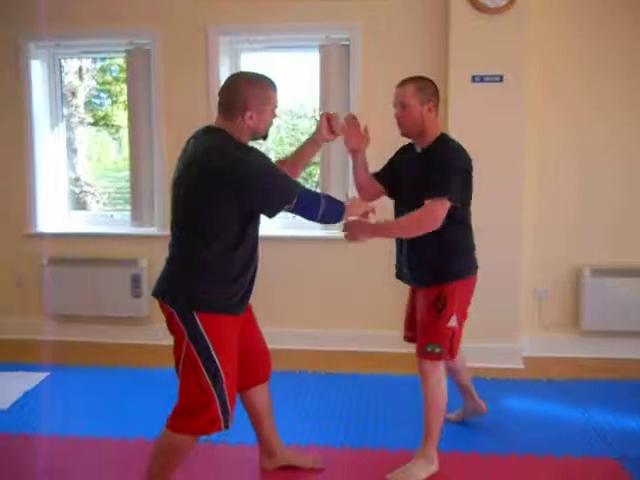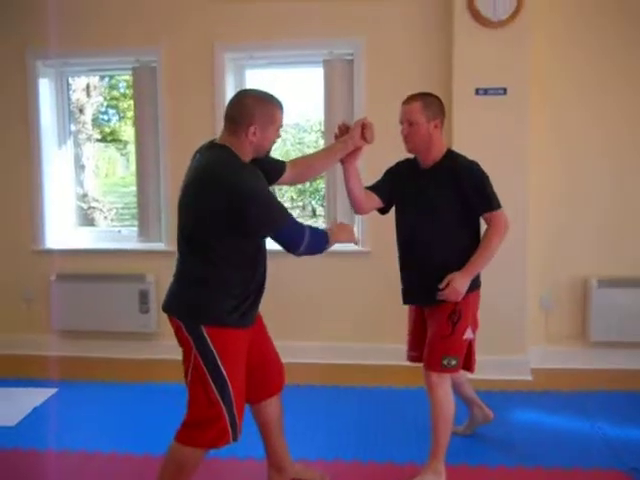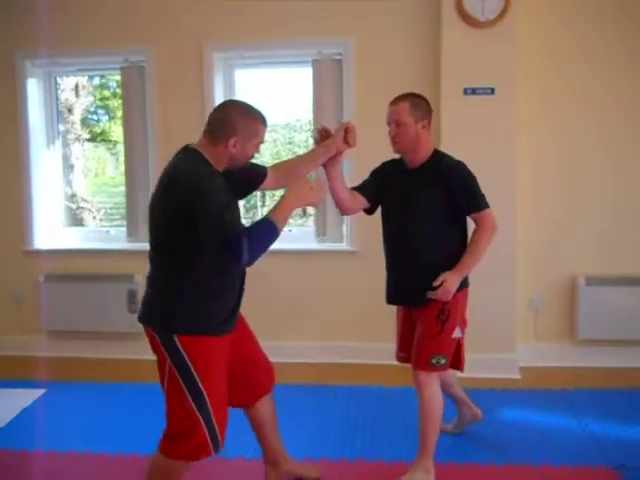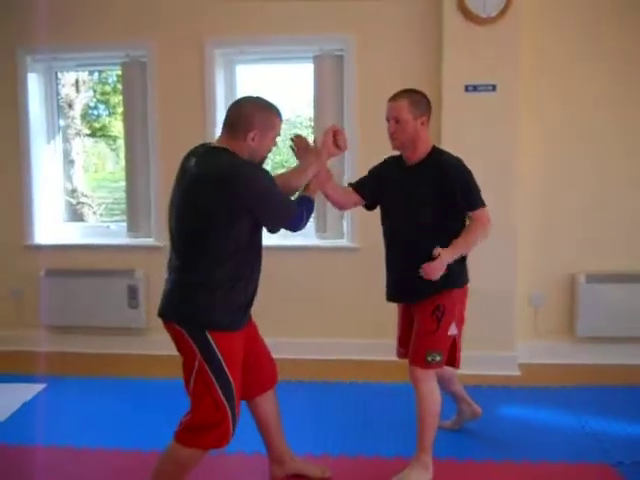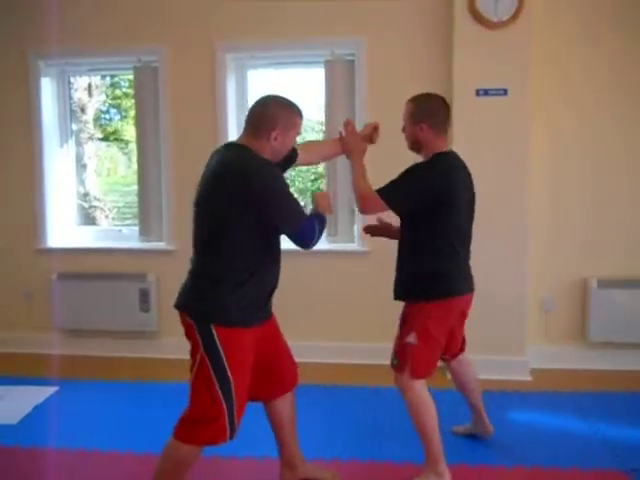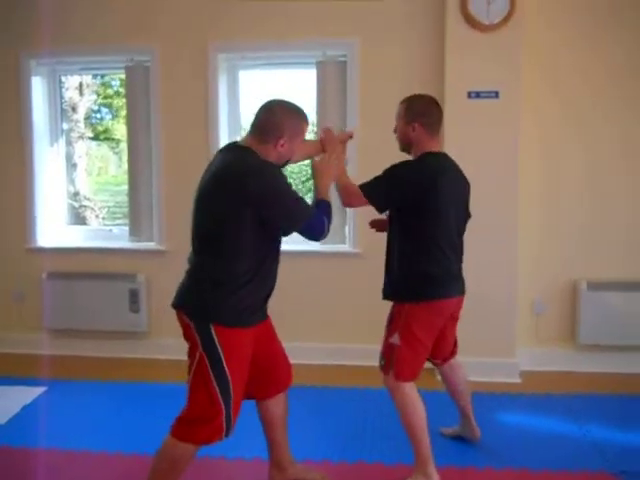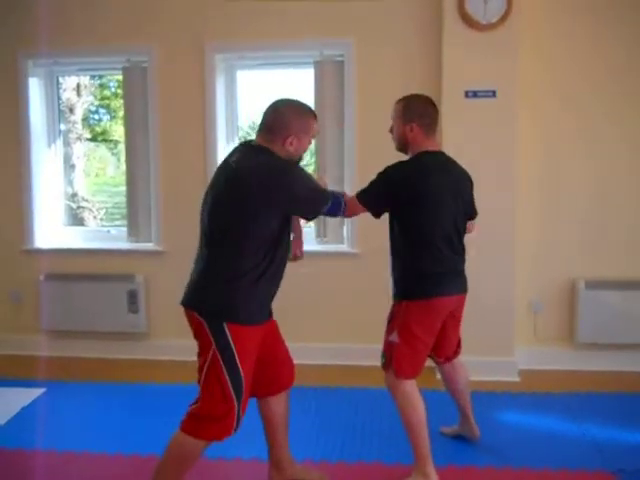
dt=0.7s
person 1, frame 1
left shoulder: (449, 155)
right shoulder: (406, 156)
left elbow: (431, 219)
right elbow: (369, 192)
left wrist: (368, 230)
right wrist: (357, 153)
left hip: (448, 274)
right hip: (422, 272)
left knee: (430, 360)
right knee: (441, 348)
right ankle: (473, 401)
person 1, frame 2
left shoulder: (464, 171)
right shoulder: (401, 173)
left elbow: (499, 224)
right elbow: (362, 205)
left wrist: (467, 274)
right wrist: (349, 163)
left hip: (454, 291)
right hip: (418, 290)
left knee: (436, 375)
right knee: (440, 364)
right ankle: (478, 409)
person 1, frame 3
left shoulder: (451, 171)
right shoulder: (387, 173)
left elbow: (487, 224)
right elbow: (348, 205)
left wrist: (457, 274)
right wrist: (332, 167)
left hip: (441, 292)
right hip: (405, 290)
left knee: (425, 374)
right knee: (427, 363)
right ankle: (467, 409)
person 1, frame 4
left shoulder: (450, 168)
right shoulder: (388, 170)
left elbow: (481, 223)
right elbow: (344, 200)
left wrist: (448, 257)
right wrist: (316, 169)
left hip: (442, 287)
right hip: (406, 287)
left knee: (422, 370)
right knee: (425, 360)
right ankle: (466, 405)
person 1, frame 5
left shoulder: (427, 174)
right shoulder: (454, 169)
left elbow: (368, 203)
left wrist: (356, 157)
right wrist: (394, 232)
left hip: (433, 293)
right hip: (457, 285)
left knee: (408, 376)
right knee: (454, 355)
right ankle: (481, 421)
person 1, frame 6
left shoulder: (410, 174)
right shoulder: (455, 174)
left elbow: (351, 198)
right wrist: (395, 225)
left hip: (421, 295)
right hip: (450, 289)
left knee: (398, 377)
right knee: (445, 358)
right ankle: (469, 426)
person 1, frame 7
left shoulder: (401, 175)
right shoulder: (458, 174)
left elbow: (349, 208)
left hip: (420, 292)
right hip: (453, 286)
left knee: (398, 375)
right knee: (446, 357)
right ankle: (468, 425)
person 2, frame 1
left shoulder: (213, 143)
right shoulder: (232, 161)
left elbow: (275, 178)
right elbow: (306, 204)
left wrist: (316, 142)
right wrist: (352, 208)
left hip: (221, 292)
right hip: (199, 300)
left knee: (255, 368)
right knee: (204, 405)
person 2, frame 2
left shoulder: (226, 158)
right shoulder: (233, 178)
left elbow: (292, 172)
right elbow: (296, 239)
left wrist: (347, 145)
right wrist: (337, 234)
left hip: (233, 307)
right hip: (208, 315)
left knee: (267, 380)
right knee: (212, 418)
person 2, frame 3
left shoulder: (211, 167)
right shoulder: (194, 180)
left elbow: (275, 176)
right elbow: (244, 249)
left wrist: (329, 148)
right wrist: (292, 202)
left hip: (218, 314)
right hip: (184, 324)
left knee: (257, 381)
right knee: (195, 431)
person 2, frame 4
left shoulder: (202, 158)
right shoulder: (240, 176)
left elbow: (273, 192)
right elbow: (293, 218)
left wrist: (315, 159)
right wrist: (314, 185)
left hip: (215, 306)
right hip: (204, 315)
left knee: (261, 377)
right knee: (213, 419)
person 2, frame 5
left shoulder: (236, 156)
right shoulder: (255, 174)
left elbow: (304, 154)
right elbow: (306, 235)
right wrist: (321, 210)
left hip: (247, 305)
right hip: (219, 313)
left knee: (280, 378)
right knee: (211, 416)
person 2, frame 6
left shoulder: (237, 156)
right shoulder: (257, 177)
left elbow: (288, 153)
right elbow: (316, 228)
left wrist: (326, 145)
right wrist: (323, 181)
left hip: (242, 305)
right hip: (217, 312)
left knee: (274, 378)
right knee: (208, 415)
person 2, frame 7
left shoulder: (246, 156)
right shoulder: (276, 174)
right elbow: (333, 205)
left wrist: (294, 230)
right wrist: (323, 198)
left hip: (243, 303)
right hip: (224, 309)
left knee: (277, 376)
right knee: (218, 410)
